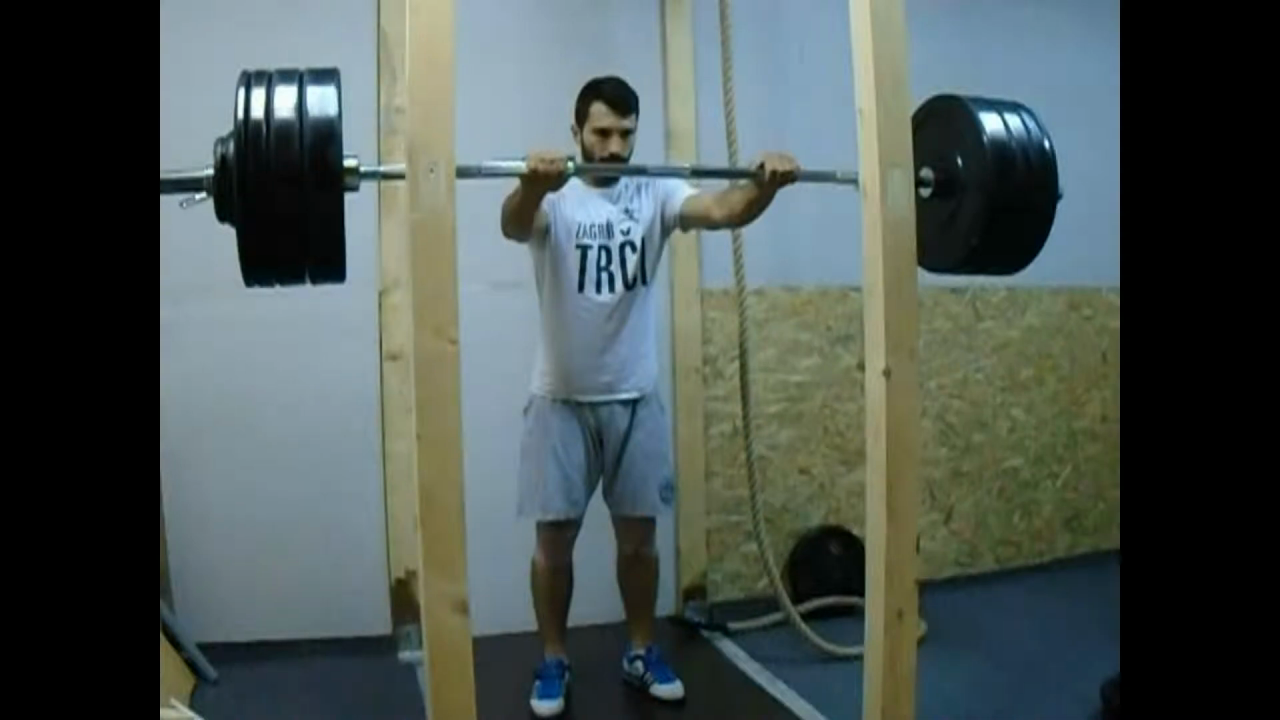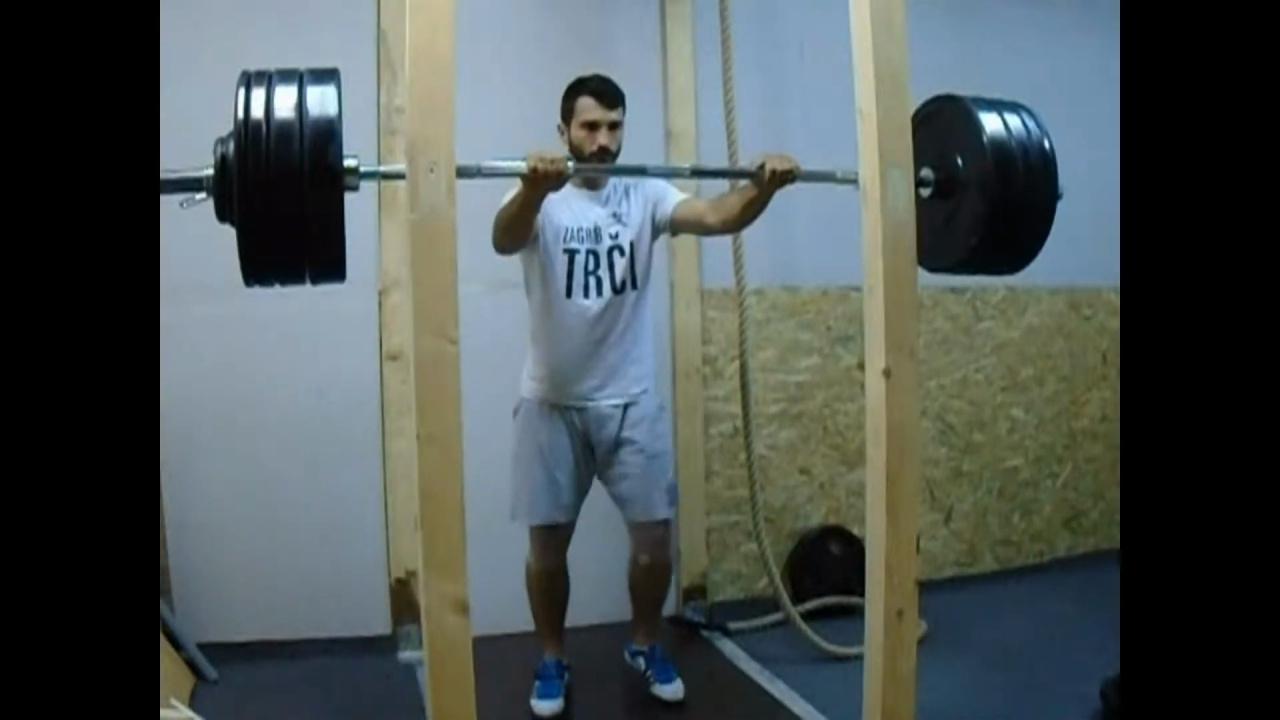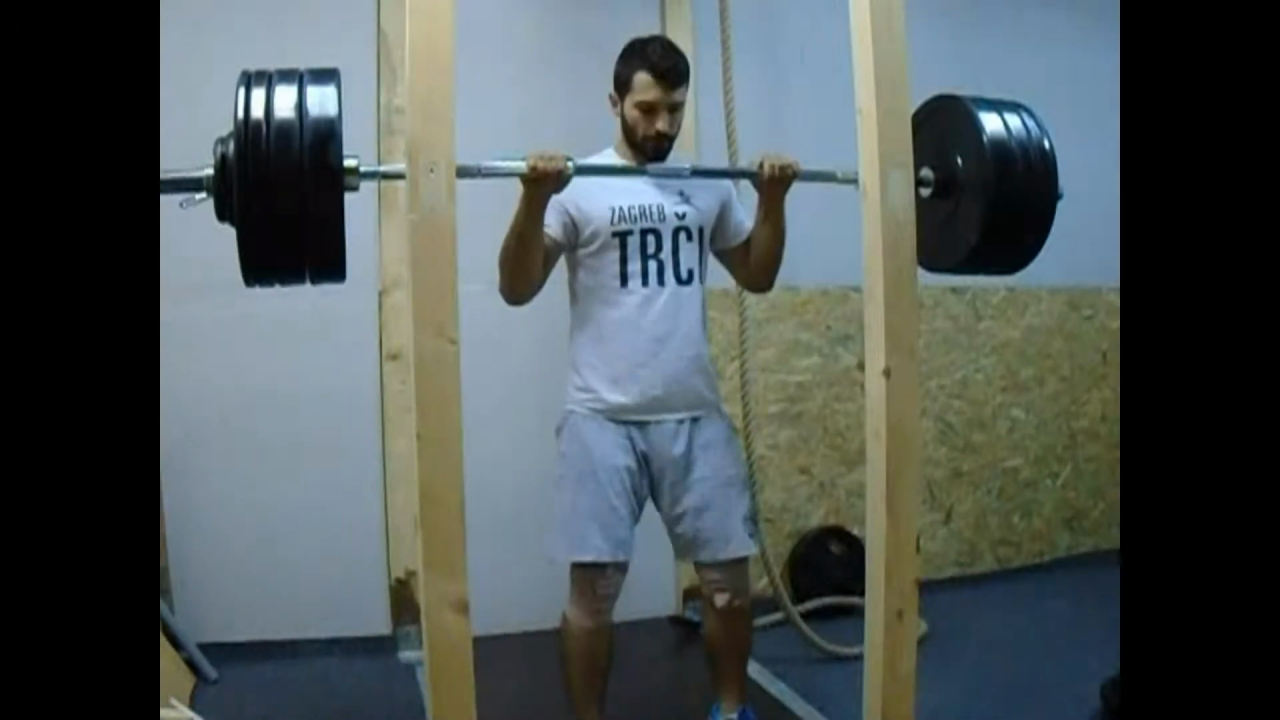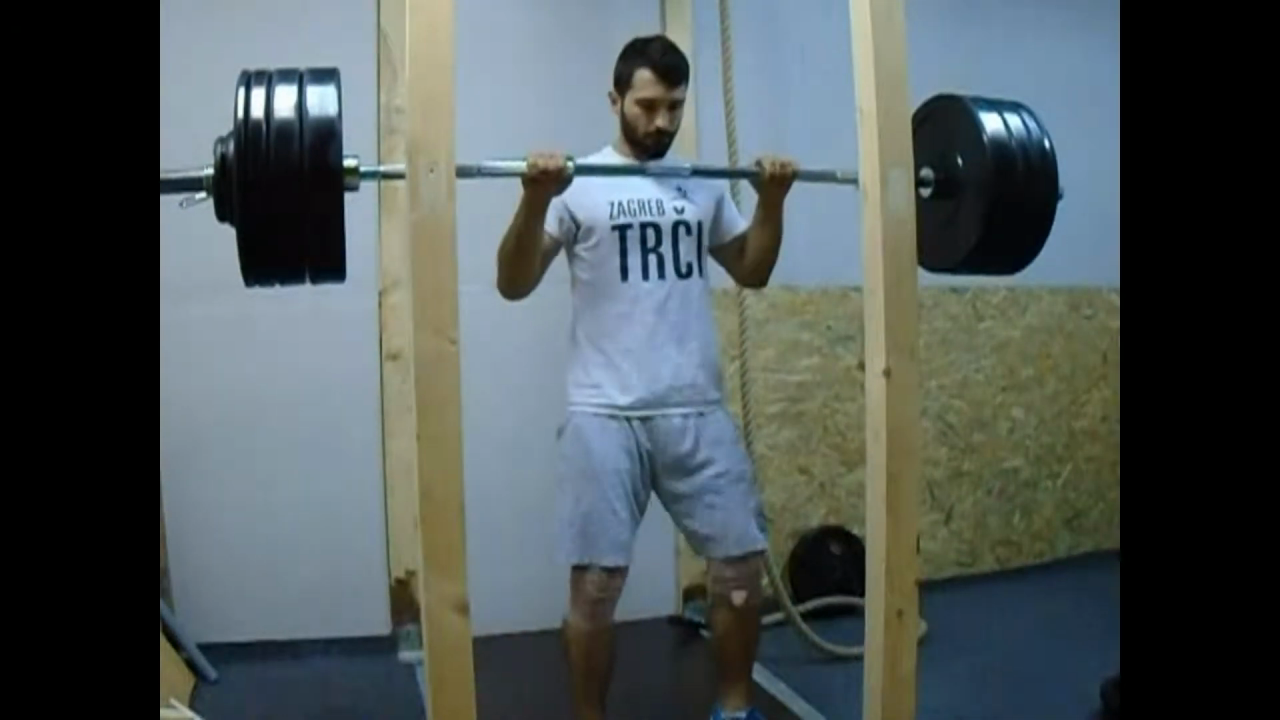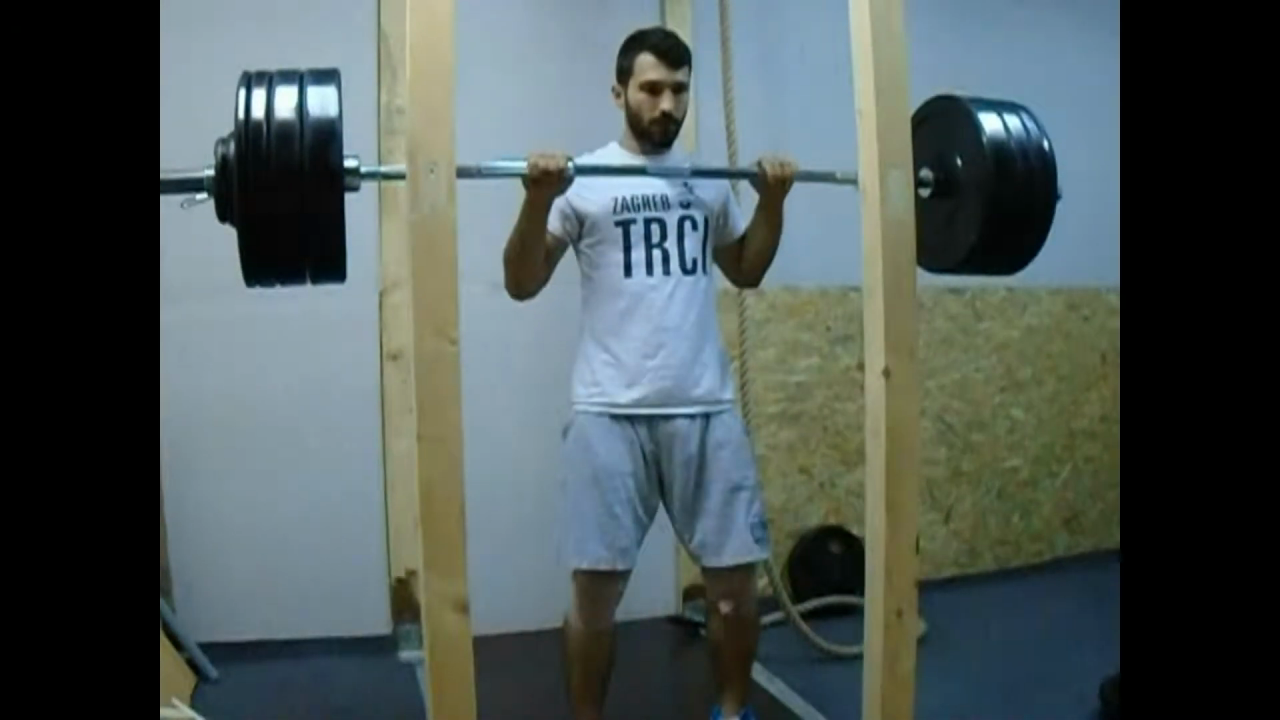
dt=1s
person 1, frame 1
left shoulder: (655, 194)
right shoulder: (553, 198)
left elbow: (721, 210)
right elbow: (514, 224)
left wrist: (766, 184)
right wrist: (533, 182)
left hip: (636, 396)
right hip: (562, 397)
left knee: (639, 533)
right knee: (554, 535)
left ankle: (641, 651)
right ankle: (553, 662)
person 1, frame 2
left shoulder: (645, 196)
right shoulder: (542, 201)
left elbow: (715, 217)
right elbow: (504, 239)
left wrist: (763, 187)
right wrist: (533, 188)
left hip: (631, 399)
right hip: (553, 401)
left knee: (653, 537)
right knee: (548, 540)
left ankle: (645, 647)
right ankle: (552, 662)
person 1, frame 3
left shoulder: (709, 187)
right shoulder: (578, 187)
left elbow: (757, 277)
right elbow: (517, 289)
left wrist: (773, 200)
right wrist: (533, 199)
left hip: (695, 415)
right hip: (603, 417)
left knee: (729, 576)
right knee: (594, 585)
person 1, frame 4
left shoulder: (704, 185)
right shoulder: (578, 186)
left elbow: (752, 271)
right elbow: (514, 283)
left wrist: (772, 200)
right wrist: (534, 199)
left hip: (697, 409)
right hip: (605, 413)
left knee: (741, 569)
right knee: (595, 585)
person 1, frame 5
left shoulder: (710, 180)
right shoulder: (583, 180)
left elbow: (745, 272)
right elbow: (522, 284)
left wrist: (773, 201)
right wrist: (537, 198)
left hip: (707, 409)
right hip: (611, 412)
left knee: (735, 580)
right knee: (596, 588)
